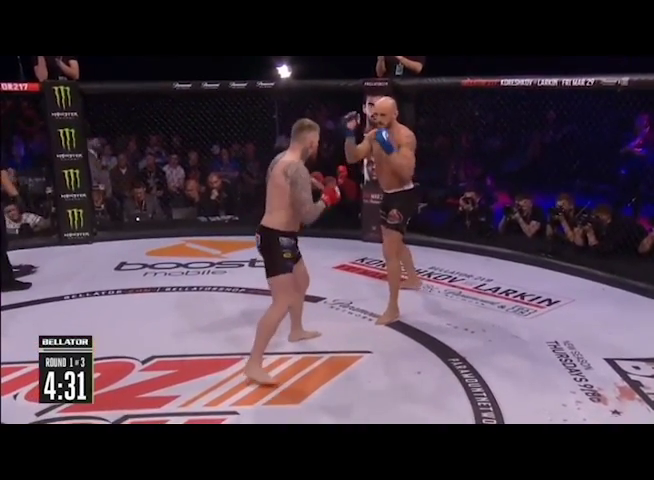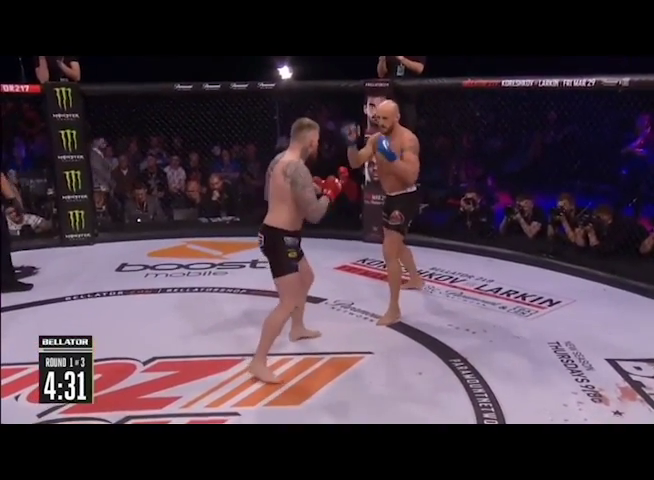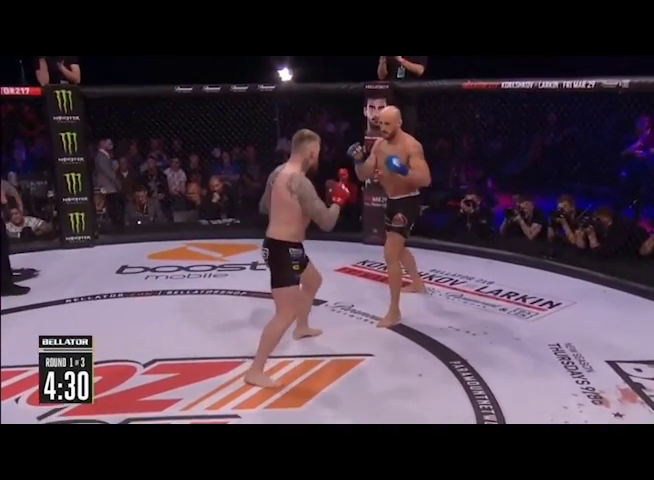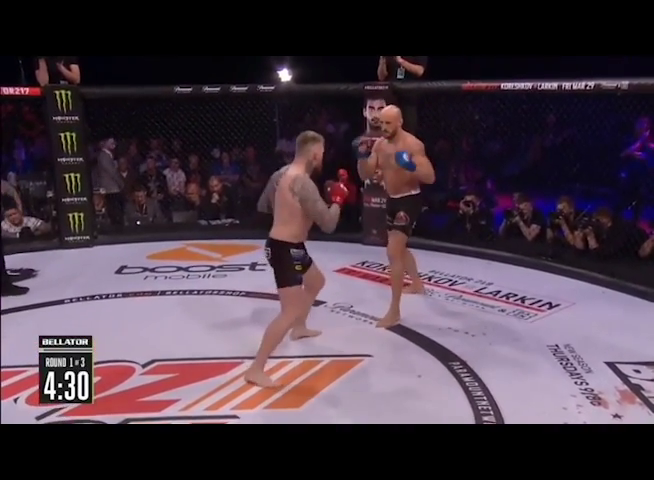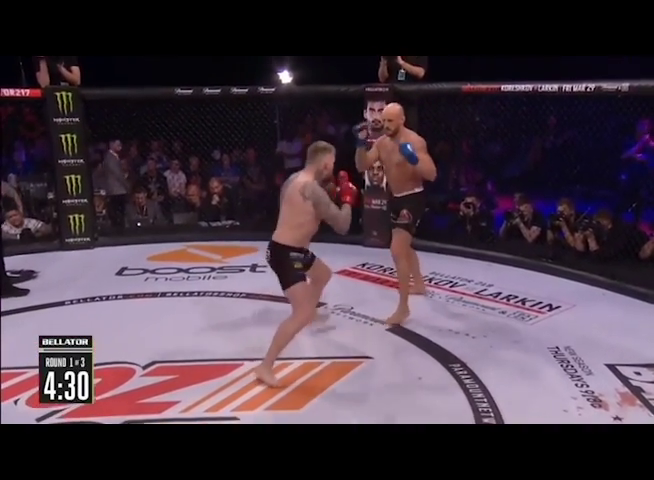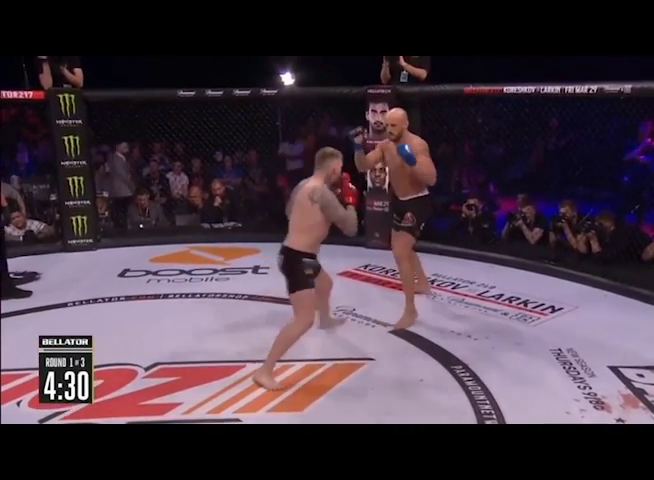
dt=0.1s
person 1, frame 1
left shoulder: (280, 161)
right shoulder: (297, 170)
right elbow: (307, 216)
left wrist: (309, 185)
right wrist: (326, 200)
left hip: (279, 236)
right hip: (276, 239)
left knee: (301, 282)
right knee: (283, 302)
left ankle: (297, 331)
right ankle: (254, 365)
person 1, frame 2
left shoulder: (279, 160)
right shoulder: (297, 169)
right elbow: (314, 214)
right wrist: (329, 194)
left hip: (281, 234)
right hip: (279, 237)
left knee: (306, 277)
right knee: (289, 302)
left ankle: (298, 328)
right ankle: (259, 363)
person 1, frame 3
left shoulder: (277, 173)
right shoulder: (300, 183)
left elbow: (264, 207)
right elbow: (327, 223)
right wrist: (338, 200)
left hip: (282, 245)
right hip: (283, 250)
left knee: (313, 281)
right knee: (285, 314)
left ankle: (302, 328)
right ankle: (255, 371)
person 1, frame 4
left shoulder: (282, 174)
right shoulder: (303, 184)
left elbow: (264, 204)
right elbow: (328, 224)
right wrist: (338, 200)
left hip: (289, 246)
right hip: (285, 250)
left knee: (316, 281)
right knee: (290, 312)
left ankle: (299, 328)
right ankle: (256, 370)
person 1, frame 5
left shoulder: (294, 179)
right shoulder: (313, 190)
right elbow: (342, 226)
right wrist: (347, 200)
left hip: (291, 249)
right hip: (287, 254)
left knee: (324, 274)
right knee: (303, 314)
left ankle: (312, 321)
right ankle: (265, 367)
person 1, frame 6
left shoulder: (304, 186)
right shoulder: (323, 194)
right elbow: (350, 228)
right wrist: (351, 201)
left hip: (299, 254)
right hip: (298, 259)
left knee: (325, 284)
right knee: (304, 319)
left ankle: (325, 320)
right ankle: (265, 371)
person 2, frame 1
left shoulder: (405, 136)
right shoulder: (373, 135)
left elbow: (407, 172)
right elbow: (352, 158)
left wrist: (389, 149)
right wrist: (350, 133)
left hip: (403, 196)
right hip: (388, 195)
left knee: (389, 251)
right knee: (396, 242)
left ankle: (393, 309)
right ankle: (413, 278)
person 2, frame 2
left shoulder: (408, 140)
right shoulder: (376, 139)
left elbow: (411, 176)
right elbow: (355, 163)
left wrist: (391, 157)
right wrist: (351, 143)
left hip: (405, 198)
right hip: (390, 197)
left knee: (389, 252)
right knee: (397, 243)
left ankle: (394, 310)
right ankle: (416, 279)
person 2, frame 3
left shoulder: (411, 146)
right shoulder: (378, 145)
left elbow: (425, 180)
right elbow: (364, 176)
left wrist: (403, 172)
right wrist: (357, 161)
left hip: (408, 202)
right hip: (392, 201)
left knee: (390, 254)
right knee: (397, 247)
left ankle: (394, 312)
right ankle: (417, 283)
person 2, frame 4
left shoulder: (413, 144)
right shoulder: (379, 145)
left elbow: (430, 177)
right elbow: (365, 175)
left wrist: (412, 168)
right wrist: (362, 157)
left hip: (409, 201)
right hip: (392, 200)
left knee: (393, 253)
right knee: (400, 247)
left ankle: (394, 311)
right ankle: (417, 284)
person 2, frame 5
left shoulder: (415, 141)
right shoulder: (382, 142)
left elbow: (432, 175)
right elbow: (362, 166)
left wrist: (414, 161)
right wrist: (361, 143)
left hip: (413, 199)
right hip: (396, 199)
left knee: (398, 251)
right knee: (403, 247)
left ankle: (403, 307)
right ankle: (419, 285)
person 2, frame 6
left shoulder: (417, 145)
right shoulder: (385, 145)
left elbow: (431, 179)
right elbow: (363, 167)
left wrist: (411, 162)
right wrist: (359, 147)
left hip: (418, 202)
right hip: (400, 201)
left knee: (401, 253)
right knee: (400, 247)
left ankle: (410, 311)
right ankle: (423, 283)
